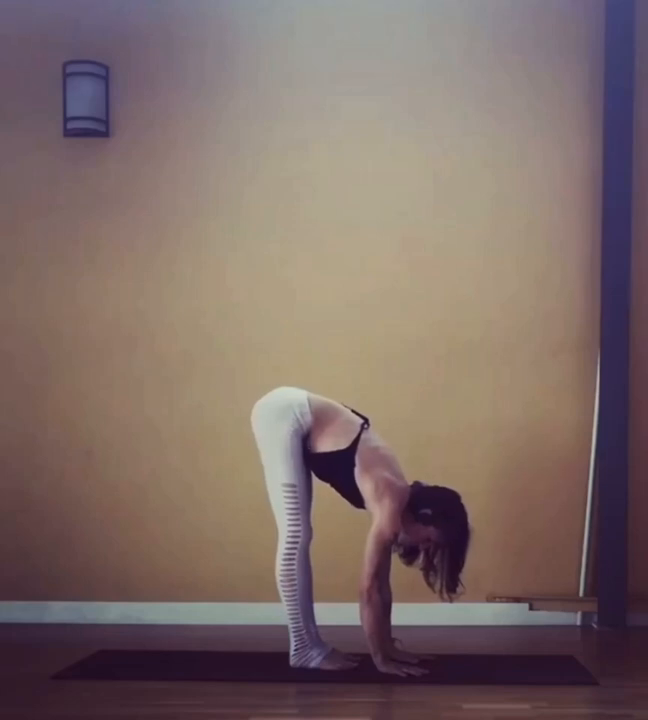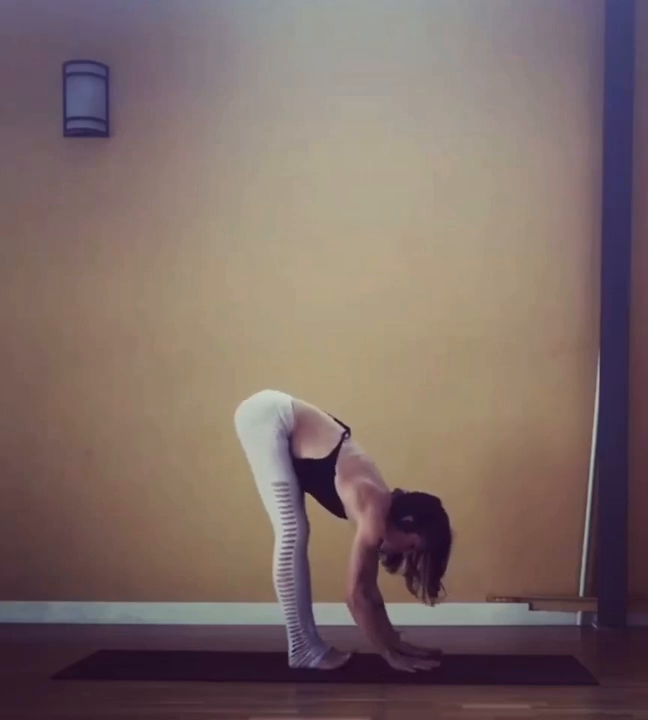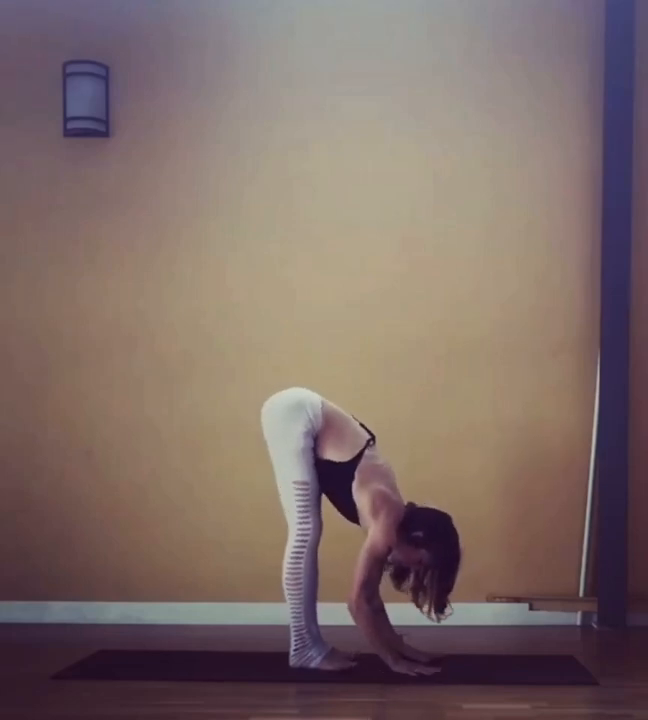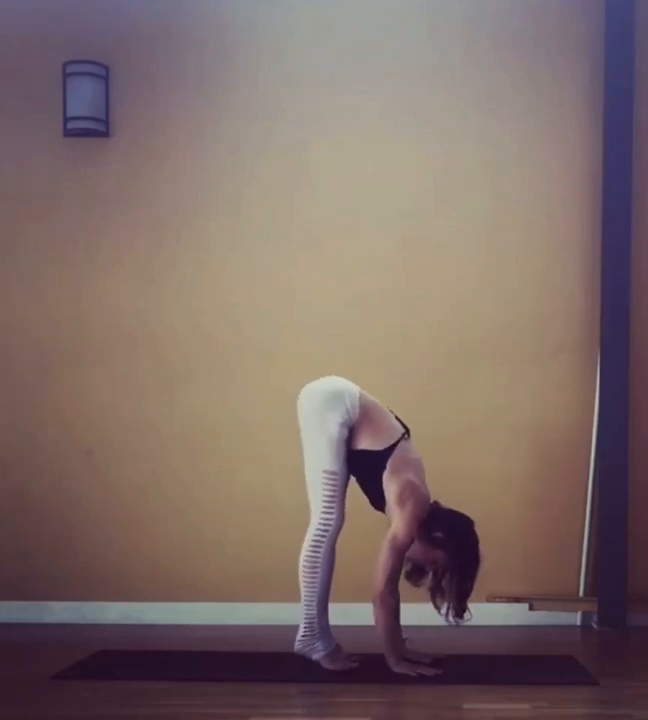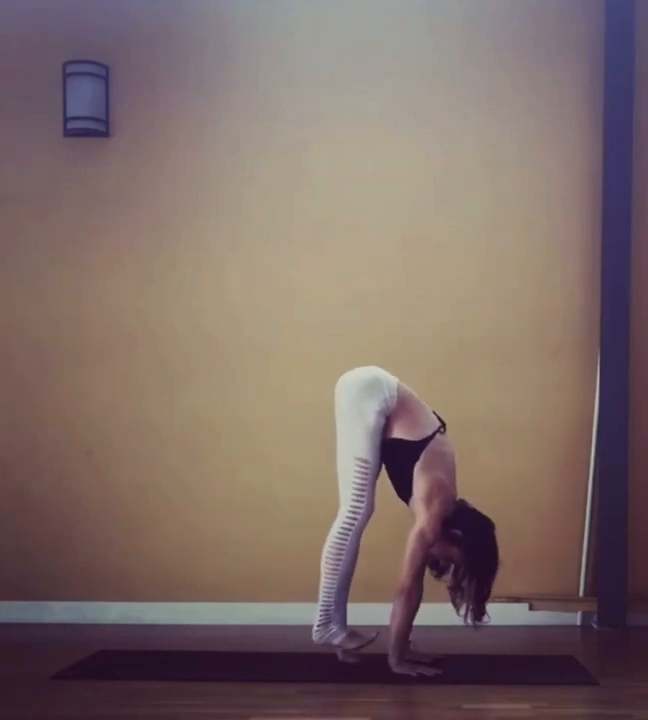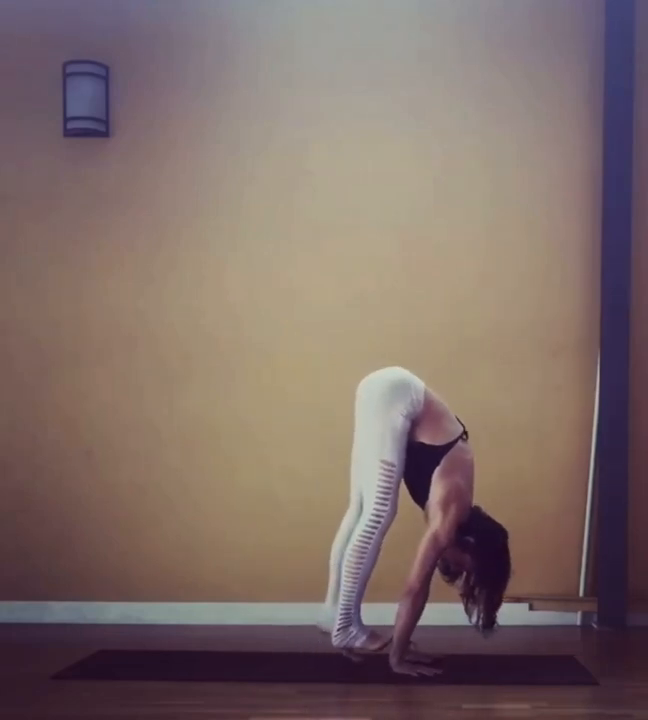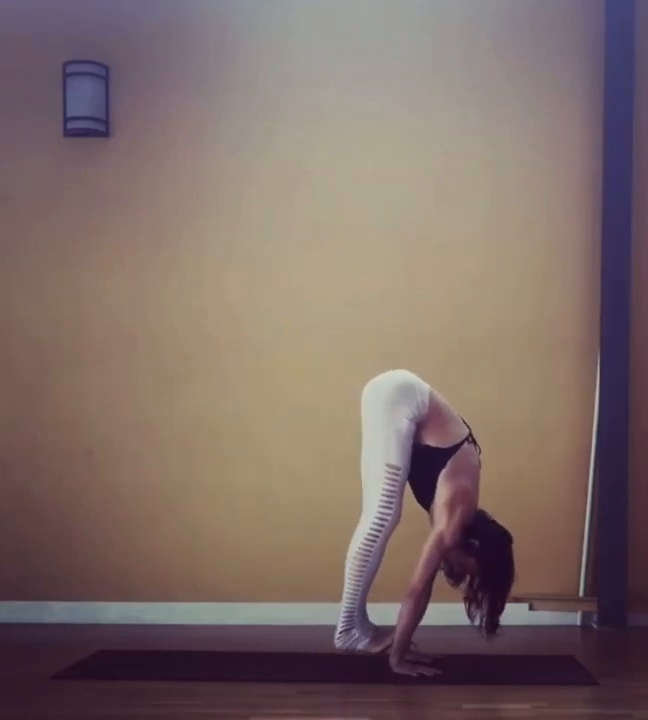
dt=0.7s
person 1, frame 1
left shoulder: (396, 503)
right shoulder: (391, 510)
left elbow: (381, 584)
right elbow: (369, 589)
left wrist: (387, 647)
right wrist: (380, 658)
left hip: (296, 416)
right hip: (283, 413)
left knee: (299, 536)
right knee: (295, 536)
left ankle: (311, 645)
right ankle: (304, 649)
person 1, frame 2
left shoulder: (379, 508)
right shoulder: (375, 517)
left elbow: (368, 590)
right elbow: (356, 595)
left wrist: (395, 643)
right wrist: (391, 654)
left hip: (278, 418)
right hip: (267, 415)
left knee: (297, 535)
right knee: (291, 535)
left ankle: (309, 644)
right ankle: (302, 649)
person 1, frame 3
left shoulder: (390, 520)
right shoulder: (387, 527)
left elbow: (369, 595)
right elbow: (358, 600)
left wrist: (396, 646)
right wrist: (392, 658)
left hip: (304, 414)
right hip: (295, 413)
left knee: (307, 534)
right knee: (305, 534)
left ankle: (311, 644)
right ankle: (305, 648)
person 1, frame 4
left shoulder: (416, 513)
right shoulder: (410, 519)
left elbow: (387, 588)
right elbow: (383, 592)
left wrist: (398, 648)
right wrist: (394, 658)
left hip: (338, 404)
right hip: (332, 401)
left knee: (329, 525)
right knee: (326, 524)
left ankle: (319, 638)
right ankle: (311, 638)
person 1, frame 5
left shoulder: (442, 509)
right shoulder: (433, 516)
left elbow: (411, 582)
right elbow: (407, 586)
left wrist: (401, 647)
right wrist: (396, 657)
left hip: (373, 395)
right hip: (368, 392)
left knee: (354, 514)
right knee: (356, 513)
left ankle: (334, 622)
right ankle: (327, 623)
person 1, frame 6
left shoulder: (453, 512)
right shoulder: (448, 522)
left elbow: (418, 585)
right elbow: (415, 588)
right wrist: (397, 657)
left hip: (389, 392)
left knee: (362, 510)
right knee: (378, 516)
left ankle: (334, 612)
right ankle: (345, 626)
person 1, frame 7
left shoulder: (460, 519)
right shoulder: (453, 526)
left elbow: (420, 586)
right elbow: (417, 589)
right wrist: (398, 657)
left knee: (376, 518)
right knee: (382, 519)
left ankle: (356, 622)
right ankle: (349, 629)
